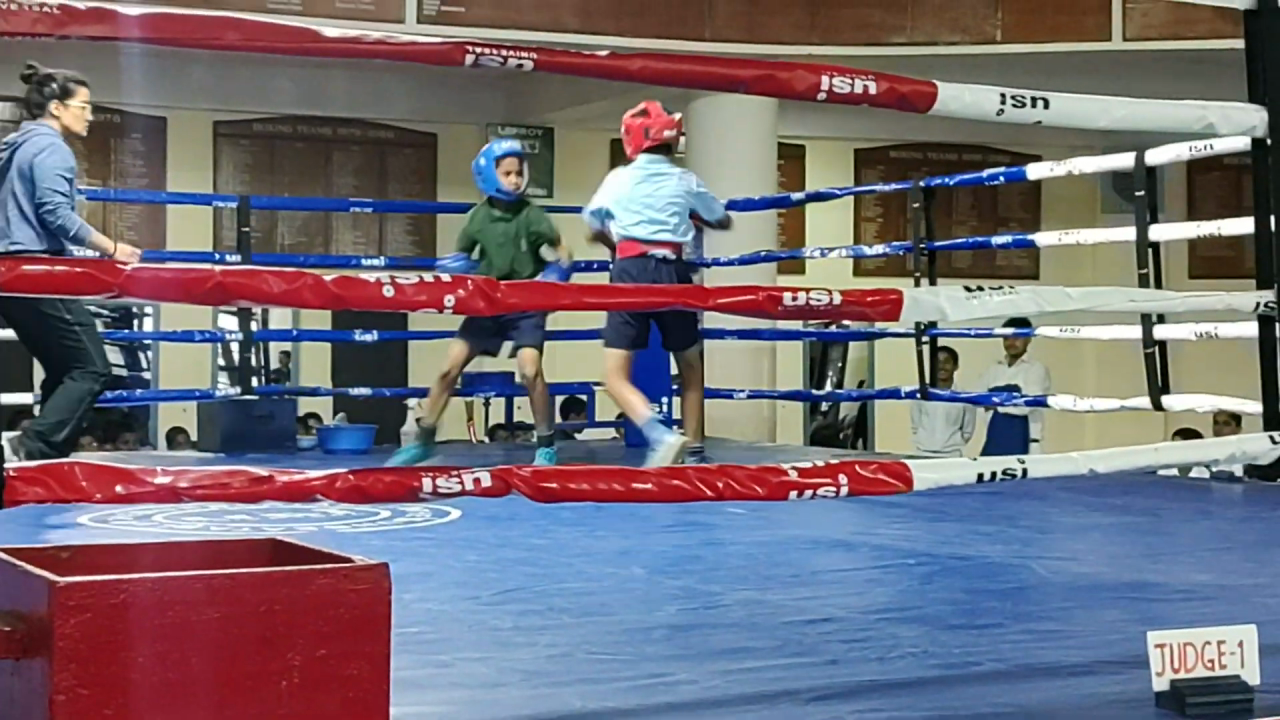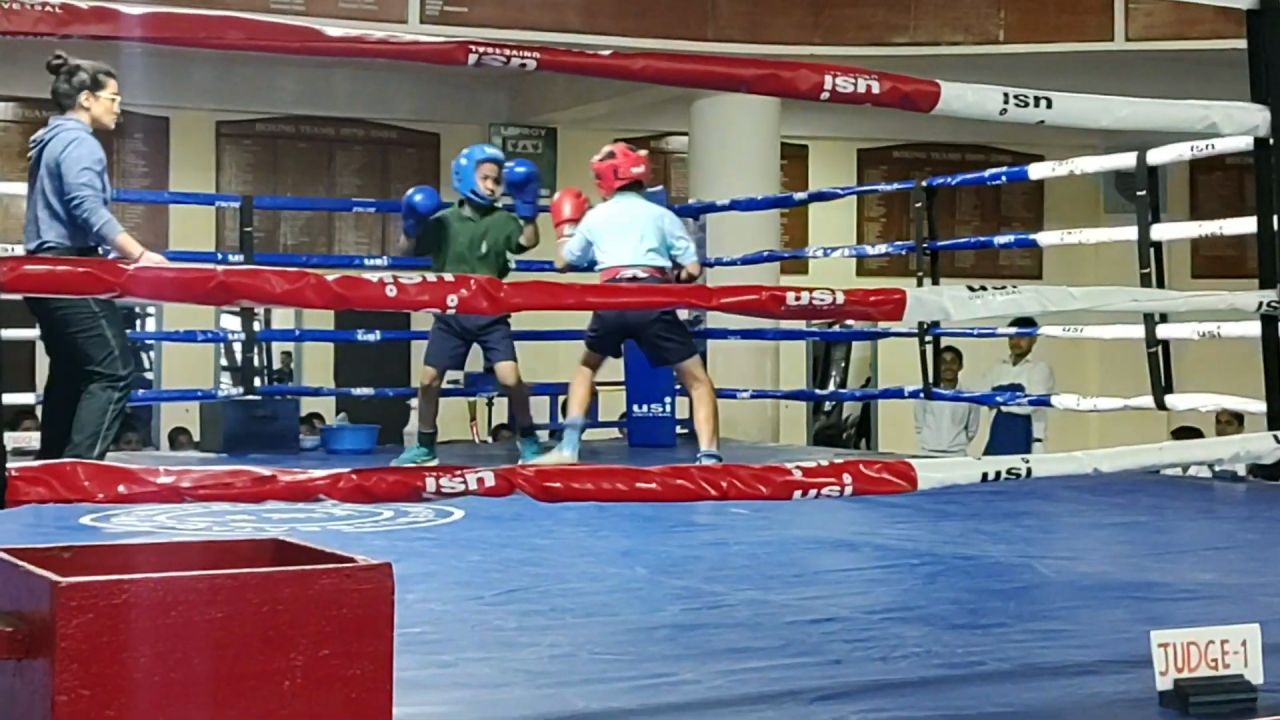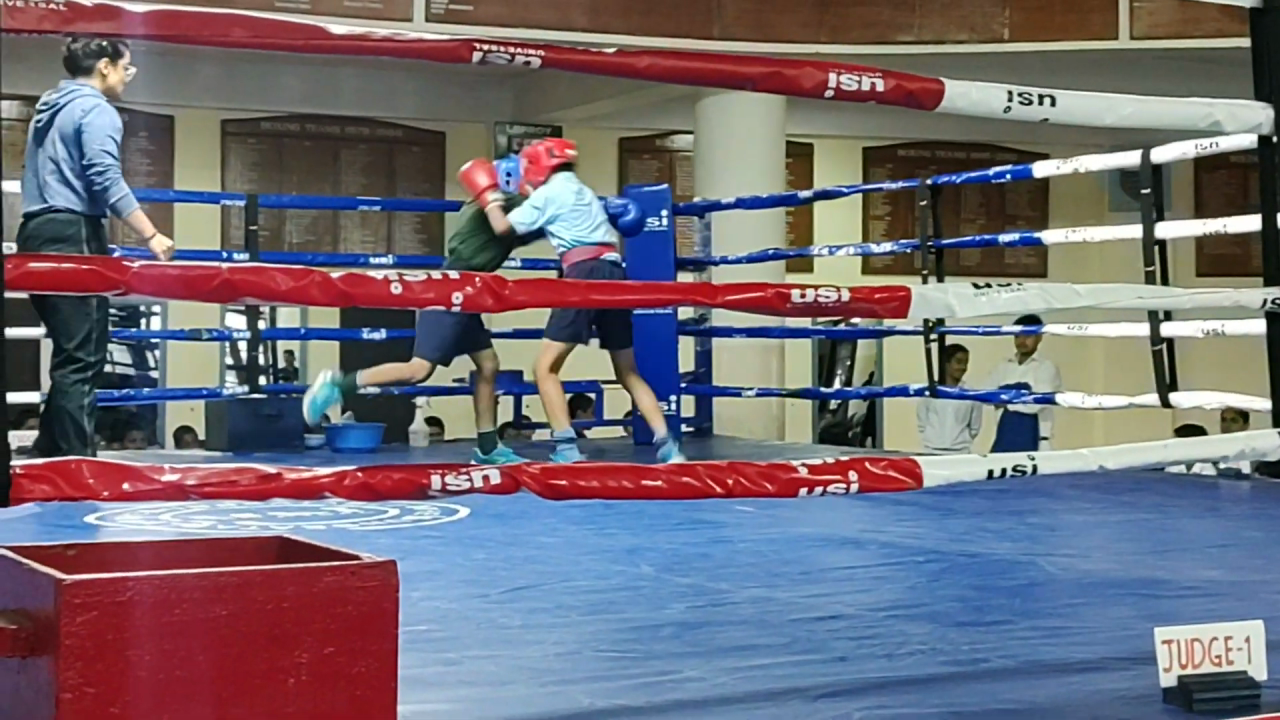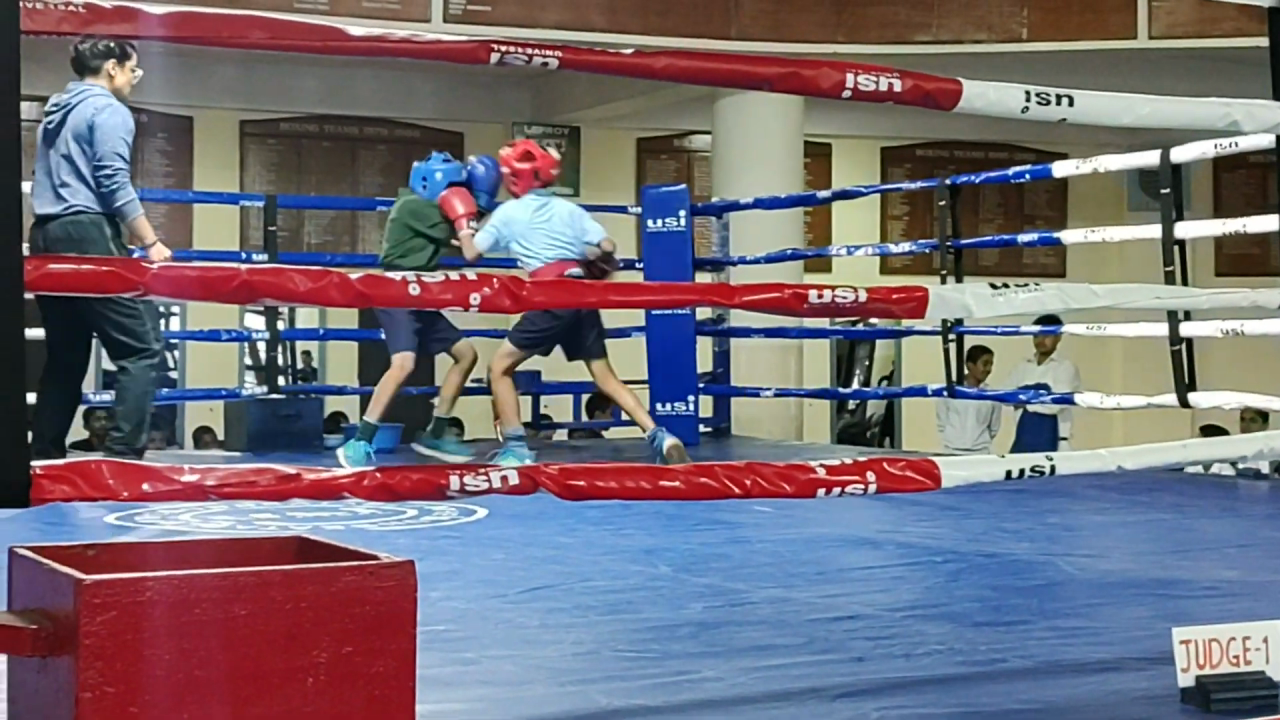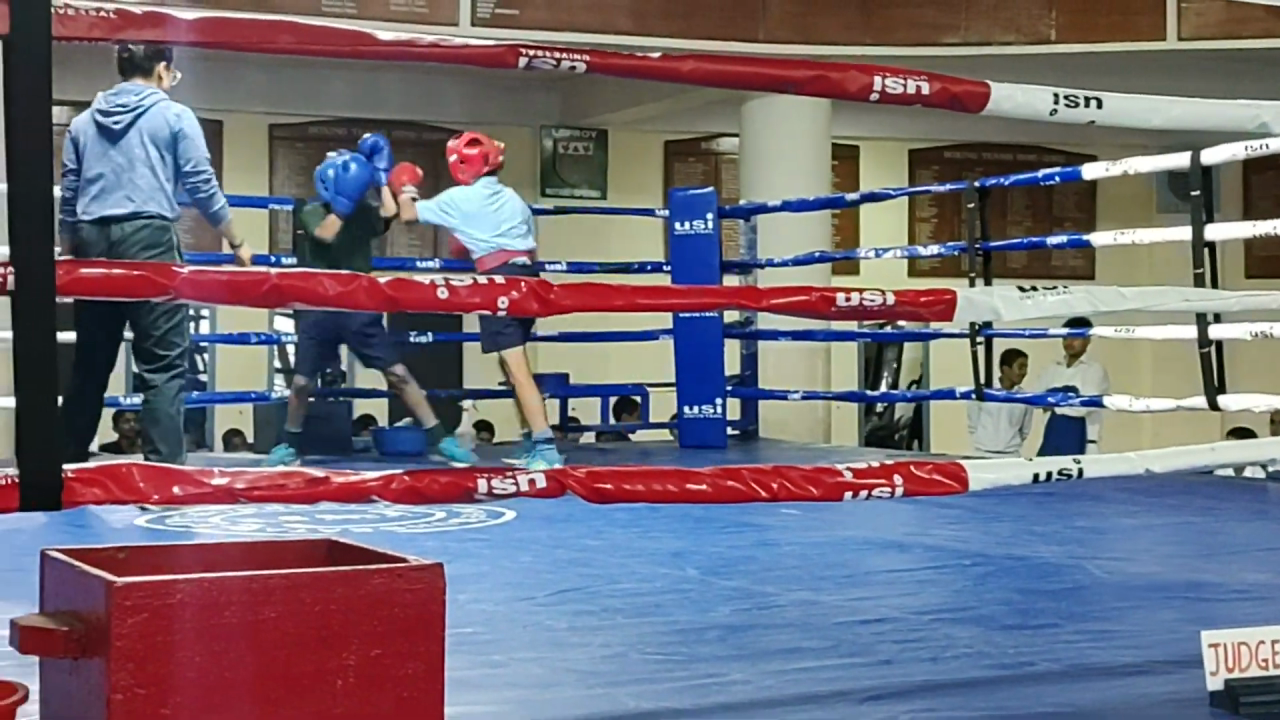
dt=0.4s
person 1, frame 1
right shoulder: (51, 149)
right elbow: (58, 214)
right wrist: (112, 249)
left knee: (64, 370)
right knee: (90, 368)
left ankle: (45, 458)
right ankle: (34, 447)
person 1, frame 2
left shoulder: (47, 143)
right shoulder: (80, 144)
right elbow: (87, 209)
right wrist: (139, 254)
left knee: (70, 372)
right knee: (111, 371)
left ankle: (53, 465)
person 1, frame 3
left shoulder: (48, 110)
right shoulder: (97, 111)
right elbow: (106, 180)
right wrist: (151, 235)
left hip: (36, 235)
right hip: (70, 237)
left knee: (70, 353)
right knee: (82, 358)
left ankle: (48, 452)
person 1, frame 4
left shoulder: (51, 115)
right shoulder: (110, 112)
left elbow: (43, 182)
right elbow: (115, 185)
right wrist: (152, 243)
left hip: (46, 239)
right hip: (88, 237)
left knee: (64, 360)
right knee: (140, 350)
left ankle: (43, 462)
right ankle: (124, 458)
person 1, frame 5
left shoulder: (83, 122)
right shoulder: (174, 116)
left elbow: (68, 196)
right elbow: (202, 187)
left wrist: (66, 251)
right wrist: (237, 243)
left hip: (92, 243)
right hip: (148, 240)
left knee: (90, 362)
right knee: (162, 365)
left ankle: (67, 461)
person 2, frame 1
left shoulder: (616, 180)
right shoulder: (685, 183)
left elbow: (590, 227)
right elbow: (722, 221)
left wrist: (613, 238)
left hip: (630, 277)
right hip: (672, 276)
left knee: (615, 377)
right knee: (690, 372)
left ankle: (660, 436)
right ankle: (695, 455)
person 2, frame 2
left shoulder: (595, 217)
right shoulder: (663, 216)
left elbow: (562, 262)
right elbow: (693, 270)
left wrist: (566, 229)
right wrist: (676, 274)
left knee: (586, 366)
right knee: (698, 384)
left ankle: (568, 446)
right ankle: (709, 456)
person 2, frame 3
left shoulder: (550, 193)
right shoulder: (585, 192)
left elbow: (502, 227)
left wrist: (486, 194)
right wrist: (532, 193)
left hip: (584, 277)
right hip: (615, 277)
left knee: (546, 368)
right knee: (628, 374)
left ankle: (567, 451)
right ankle: (667, 446)
person 2, frame 4
left shoulder: (507, 214)
right shoulder: (567, 208)
left elbow: (471, 254)
right elbow: (607, 246)
left wrist: (463, 226)
right wrist: (602, 263)
left knee: (500, 368)
right knee: (607, 380)
left ankle: (515, 448)
right ankle: (659, 437)
person 2, frame 5
left shoulder: (459, 197)
right shoulder: (513, 199)
left elbow: (409, 215)
left wrist: (405, 190)
right hip: (525, 281)
left knee: (517, 371)
right knee: (515, 369)
left ankle: (547, 451)
right ankle: (536, 443)
person 3, frame 1
left shoulder: (533, 215)
right shoulder: (478, 217)
left elbow: (560, 249)
right elbow: (457, 256)
left wrist: (561, 269)
right wrist: (453, 268)
left hip: (525, 306)
left knee: (530, 371)
right knee: (450, 367)
left ankle: (546, 445)
right ankle: (423, 443)
person 3, frame 2
left shoulder: (502, 220)
right shoulder: (444, 219)
left elbow: (528, 241)
right elbow: (408, 251)
left wrist: (528, 206)
right wrist: (411, 227)
left hip: (491, 313)
right hip: (452, 312)
left knee: (510, 379)
right knee: (429, 382)
left ankle: (527, 440)
right ankle: (424, 447)
person 3, frame 3
left shoulder: (493, 207)
right shoulder: (499, 204)
left knee: (489, 365)
right knee: (418, 369)
left ankle: (487, 447)
right ankle: (339, 384)
person 3, frame 4
left shoulder: (430, 210)
right shoulder: (412, 207)
right elbow: (455, 236)
left knee: (466, 357)
right knee: (403, 366)
left ankle: (438, 434)
right ankle: (358, 444)
person 3, frame 5
left shoulder: (363, 210)
right shoulder: (312, 213)
left elbow: (390, 213)
right elbow: (324, 235)
left wrist: (380, 169)
right wrist: (346, 205)
left hip: (360, 309)
right hip: (321, 312)
left knee: (399, 375)
right knee: (302, 384)
left ankle: (441, 440)
right ankle: (292, 443)
